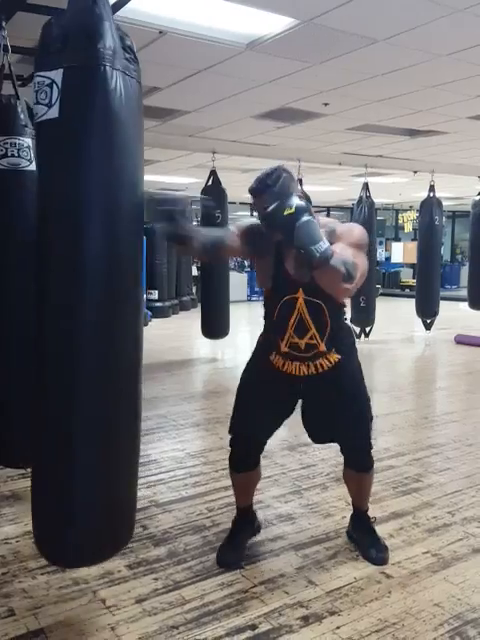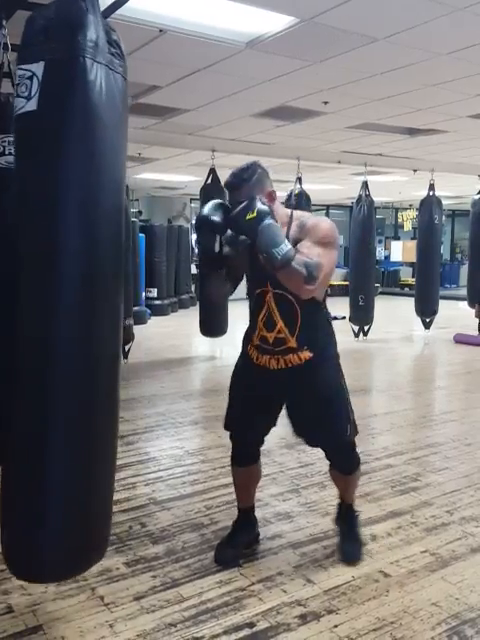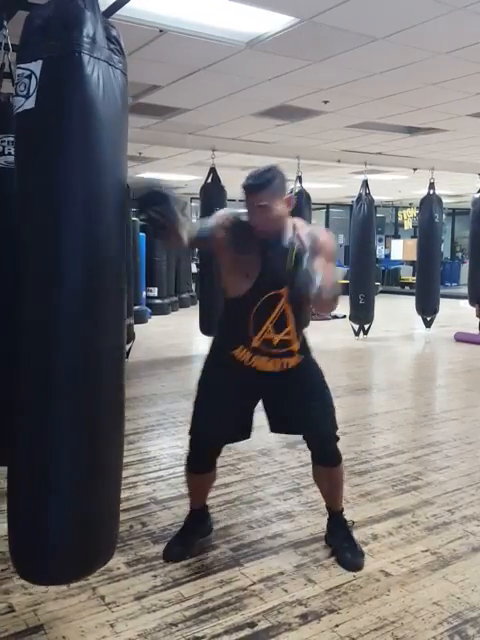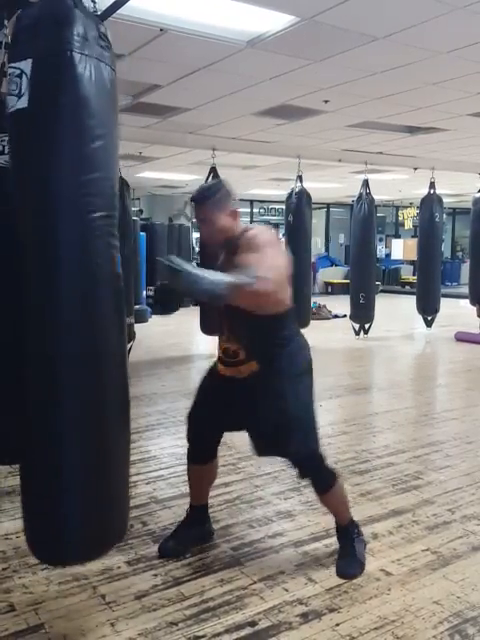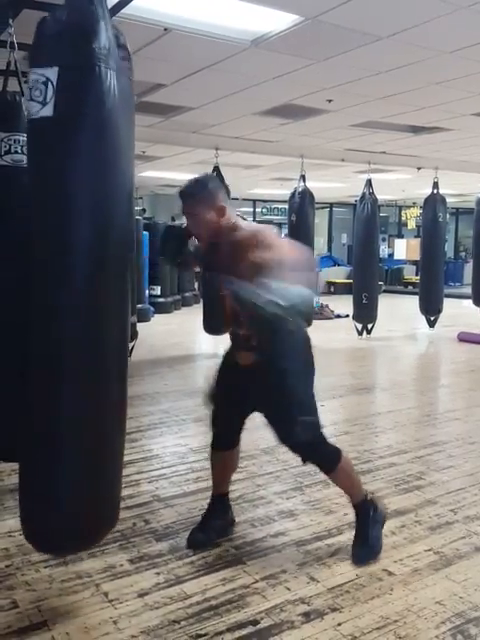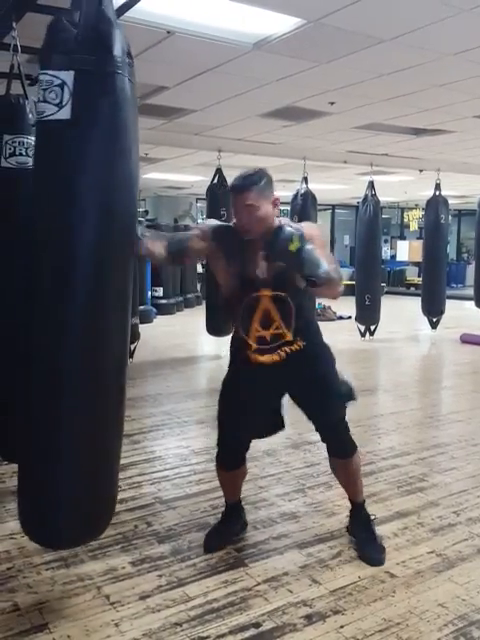
dt=0.4s
person 1, frame 1
left shoulder: (346, 233)
right shoulder: (260, 236)
left elbow: (344, 284)
right elbow: (210, 245)
left wrist: (305, 227)
right wrist: (180, 229)
left hip: (332, 361)
right hip: (274, 359)
left knee: (358, 448)
right knee: (244, 445)
left ankle: (361, 523)
right ankle: (244, 522)
person 1, frame 2
left shoulder: (316, 229)
right shoulder: (242, 233)
left elbow: (306, 284)
left wrist: (266, 230)
left hip: (311, 357)
right hip: (257, 354)
left knee: (340, 445)
right knee: (244, 443)
left ankle: (347, 516)
right ankle: (245, 524)
person 1, frame 3
left shoulder: (316, 240)
right shoulder: (231, 230)
left elbow: (326, 303)
left hip: (292, 359)
right hip: (233, 359)
left knee: (325, 442)
right knee: (204, 445)
left ankle: (337, 525)
right ankle: (197, 520)
person 1, frame 4
left shoulder: (259, 241)
right shoulder: (230, 248)
left elbow: (259, 290)
right elbow: (221, 292)
left wrist: (189, 277)
right wrist: (187, 280)
left hip: (279, 366)
right hip: (236, 364)
left knee: (306, 458)
right knee: (201, 435)
left ankle: (349, 533)
right ankle: (197, 522)
person 1, frame 5
left shoulder: (256, 239)
right shoulder: (216, 241)
left elbow: (297, 263)
left hip: (278, 354)
right hip: (247, 351)
left knee: (306, 442)
right knee: (224, 426)
left ankle: (367, 511)
right ankle: (219, 510)
person 1, frame 6
left shoulder: (304, 234)
right shoulder: (220, 237)
left elbow: (333, 289)
right elbow: (168, 247)
left wrist: (304, 255)
right wrist: (141, 241)
left hip: (304, 352)
right hip: (250, 358)
left knee: (336, 432)
right knee: (232, 444)
left ankle: (359, 517)
right ankle: (233, 515)
